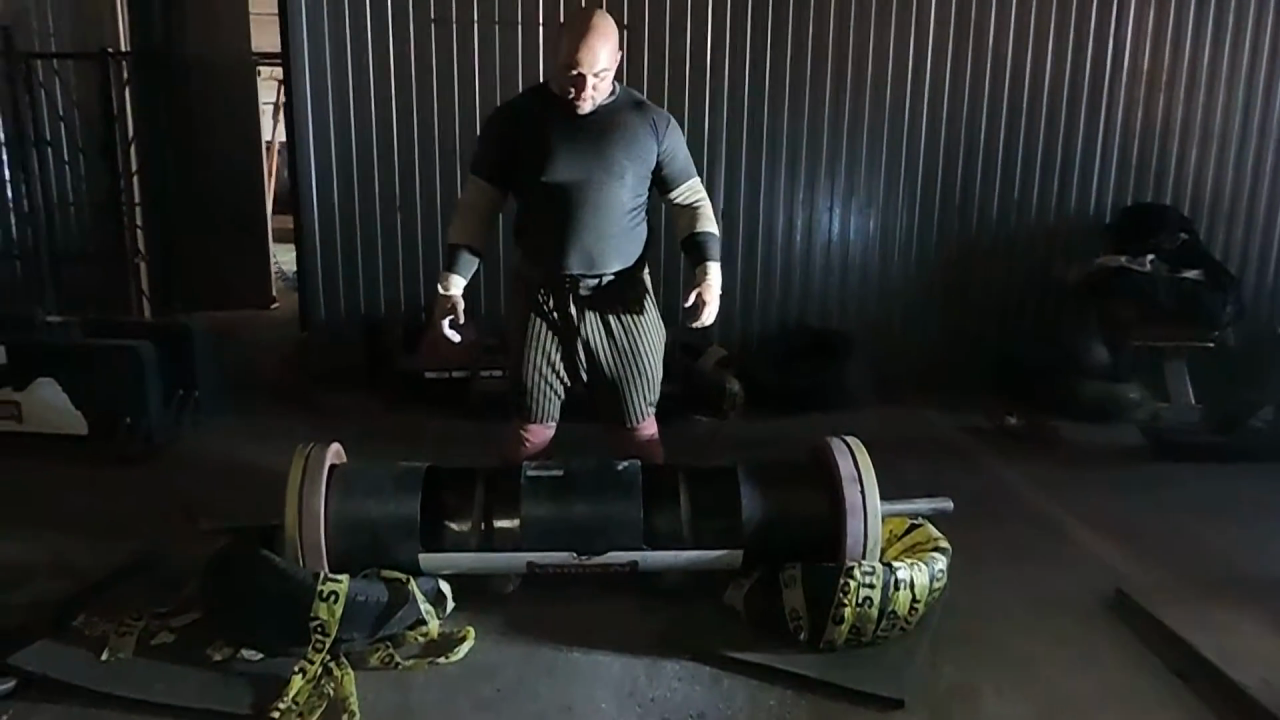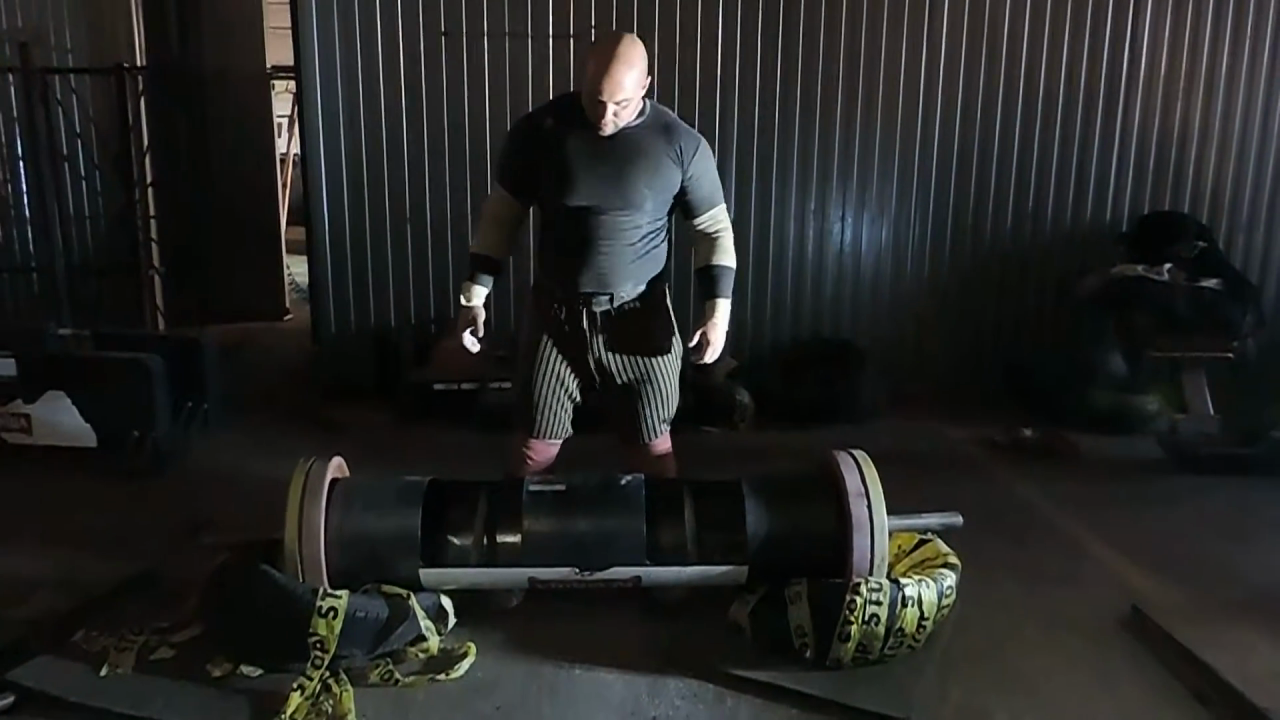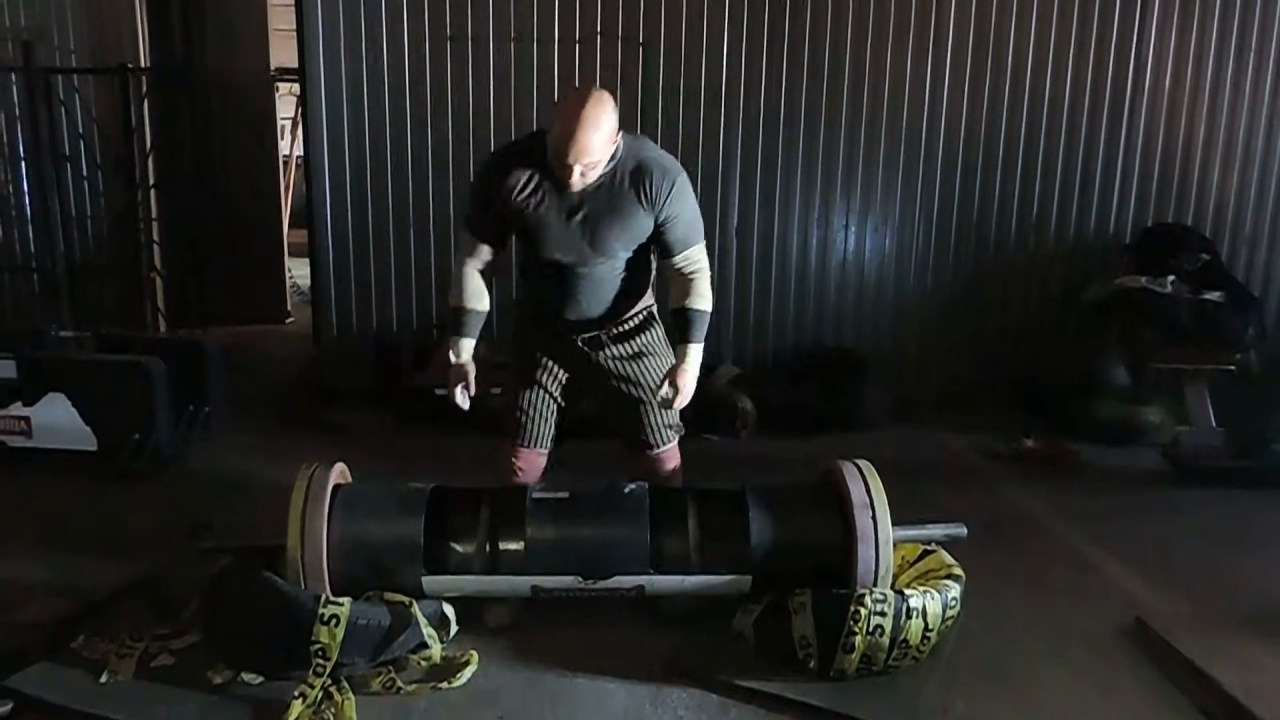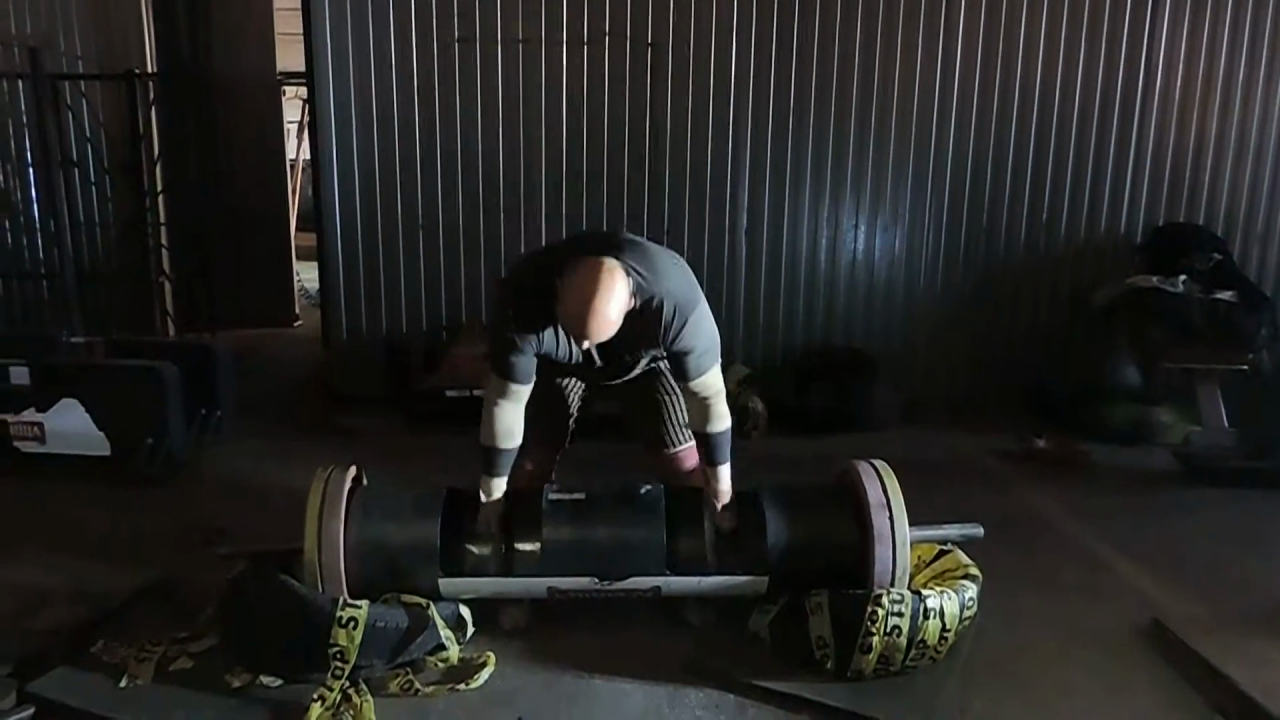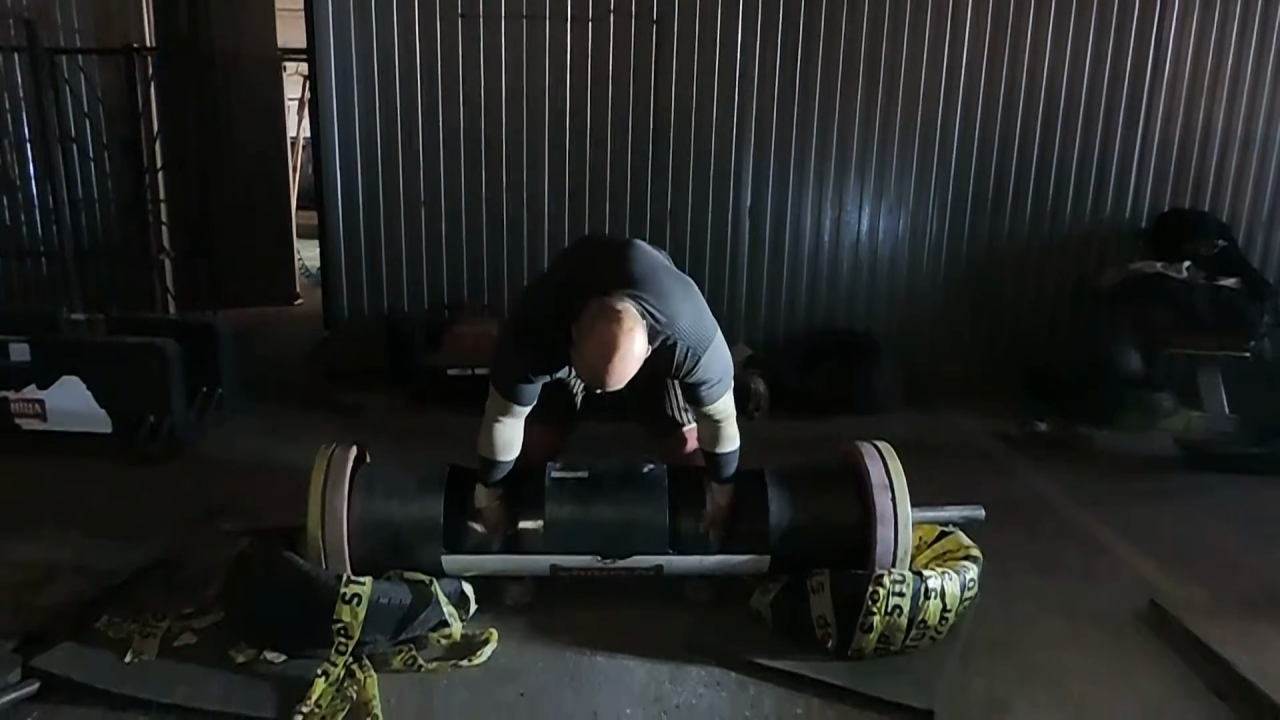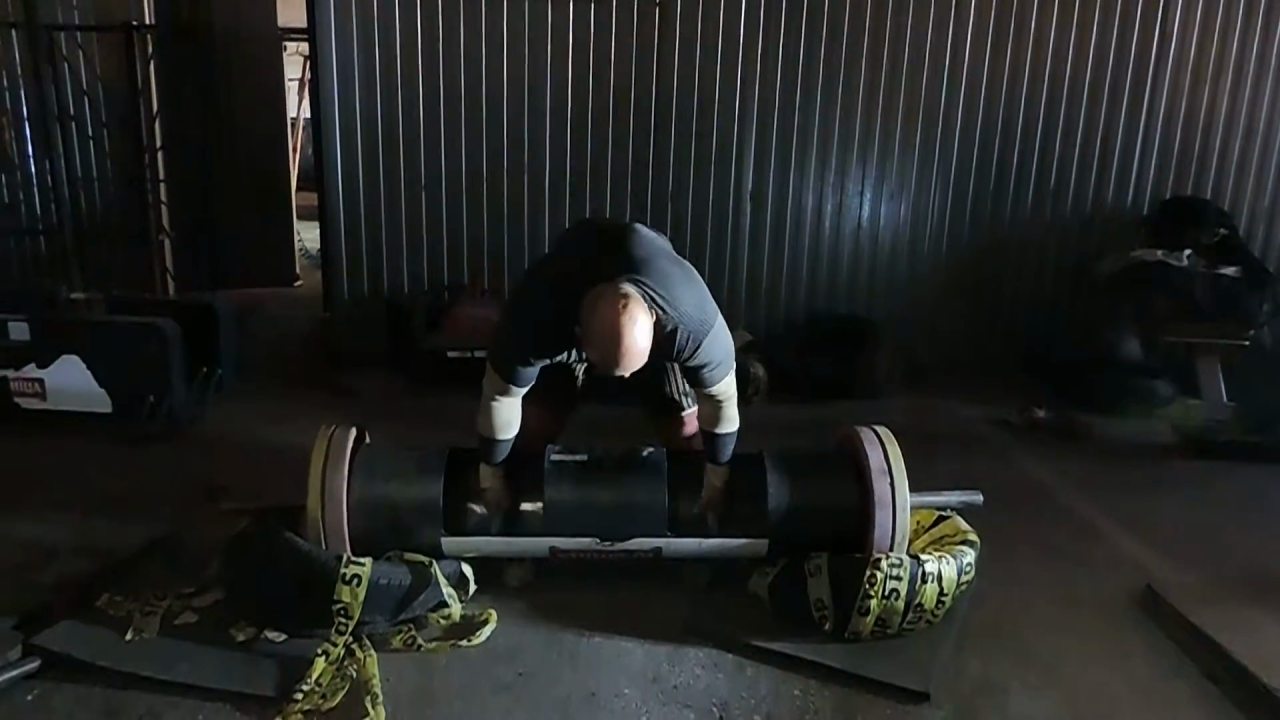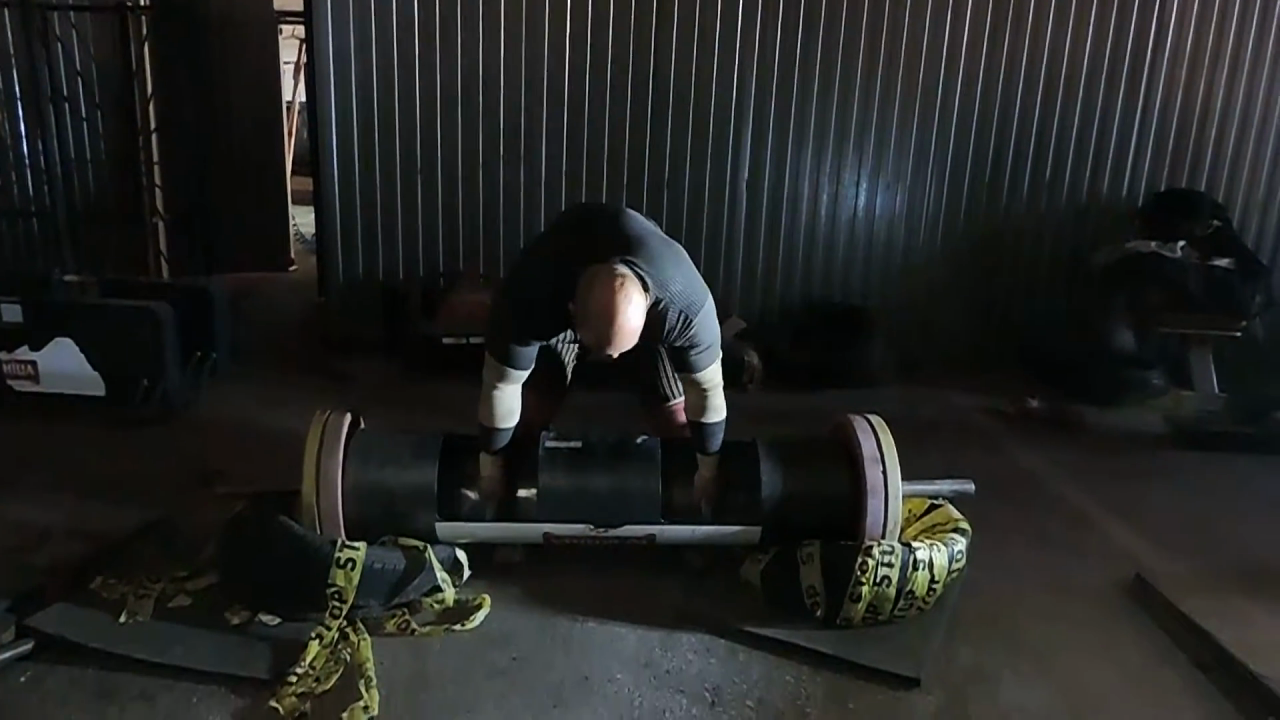
dt=0.4s
person 1, frame 1
left shoulder: (652, 123)
right shoulder: (514, 120)
left elbow: (689, 200)
right elbow: (477, 206)
left wrist: (709, 270)
right wrist: (452, 283)
left hip: (621, 299)
right hip: (541, 297)
left knee: (639, 426)
right knee: (532, 428)
person 1, frame 2
left shoulder: (681, 143)
right shoulder: (539, 130)
left elbow: (713, 229)
right elbow: (501, 214)
left wrist: (719, 308)
right wrist: (474, 294)
left hip: (638, 316)
right hip: (554, 311)
left knee: (652, 445)
right knee: (537, 444)
person 1, frame 3
left shoulder: (658, 177)
right shoulder: (507, 173)
left elbow: (691, 269)
right elbow: (474, 262)
left wrist: (689, 357)
right wrist: (462, 348)
left hip: (627, 332)
right hip: (541, 331)
left knee: (660, 455)
right knee: (524, 458)
person 1, frame 4
left shoulder: (676, 302)
right shoulder: (525, 301)
left elbow: (708, 394)
right elbow: (505, 401)
left wrist: (720, 477)
right wrist: (493, 490)
left hip: (644, 361)
left knee: (684, 465)
right knee: (530, 466)
person 1, frame 5
left shoulder: (691, 339)
right shoulder: (535, 333)
left elbow: (719, 417)
right elbow: (504, 417)
left wrist: (721, 502)
left knee: (684, 443)
right knee: (537, 444)
person 1, frame 6
left shoulder: (693, 323)
right shoulder: (536, 318)
left elbow: (721, 396)
right elbow: (500, 395)
left wrist: (716, 483)
right wrist: (493, 480)
left knee: (684, 425)
right knee: (538, 425)
person 1, frame 7
left shoulder: (684, 302)
right shoulder: (529, 299)
left elbow: (706, 386)
right elbow: (502, 384)
left wrist: (707, 472)
left knee: (675, 413)
right knee: (531, 412)
